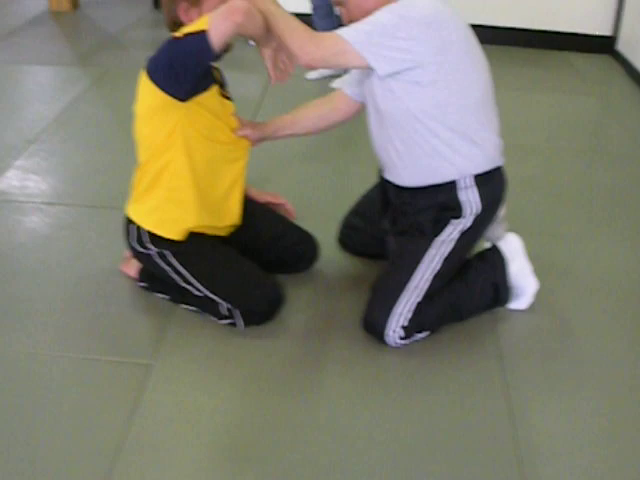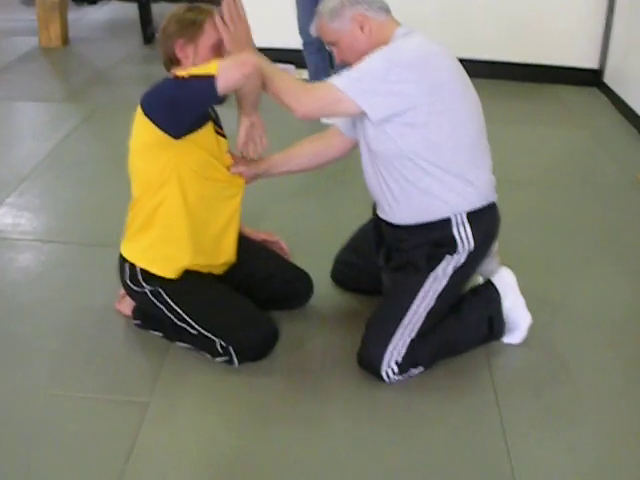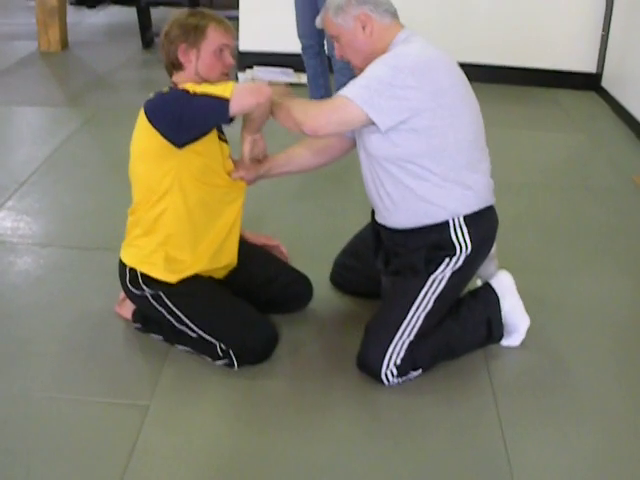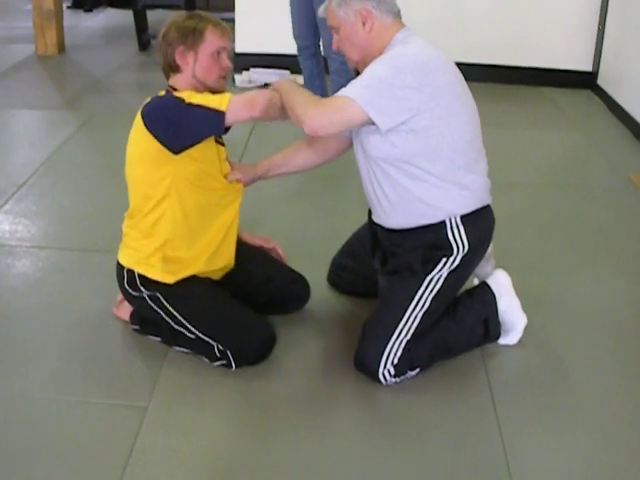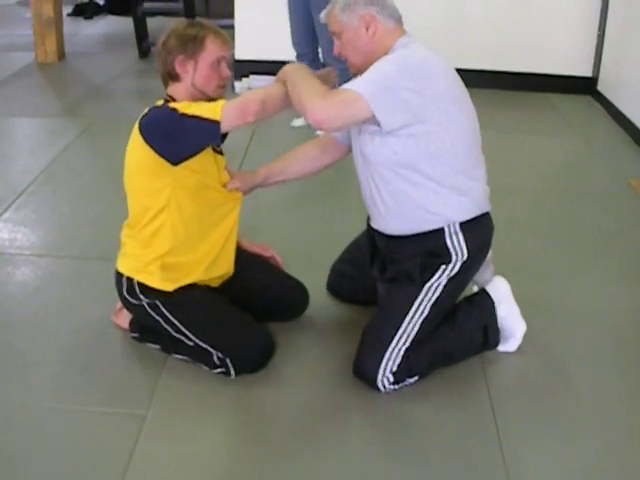
dt=0.4s
person 1, frame 1
right shoulder: (391, 31)
left elbow: (311, 51)
right elbow: (339, 104)
right wrist: (265, 130)
left hip: (457, 194)
left knee: (387, 325)
right knee: (355, 237)
left ankle: (498, 271)
person 1, frame 2
left shoulder: (404, 61)
right shoulder: (388, 66)
left elbow: (305, 103)
right elbow: (332, 141)
left wrist: (253, 60)
right wrist: (259, 168)
left hip: (451, 231)
right hip: (404, 220)
left knee: (382, 360)
right knee: (347, 273)
left ankle: (493, 304)
right ankle: (446, 278)
person 1, frame 3
left shoulder: (408, 67)
right shoulder: (392, 67)
left elbow: (317, 122)
right elbow: (333, 141)
left wrist: (275, 101)
right wrist: (260, 169)
left hip: (449, 233)
right hip: (403, 222)
left knee: (382, 363)
right knee: (346, 276)
left ankle: (493, 308)
right ankle: (444, 281)
person 1, frame 4
left shoulder: (406, 66)
right shoulder: (388, 67)
left elbow: (318, 121)
right elbow: (329, 140)
left wrist: (286, 88)
right wrist: (257, 171)
left hip: (447, 233)
right hip: (401, 222)
left knee: (379, 362)
right knee: (344, 276)
left ankle: (489, 305)
right ankle: (447, 280)
person 1, frame 5
left shoulder: (408, 68)
right shoulder: (385, 74)
left elbow: (322, 112)
right elbow: (328, 146)
left wrist: (294, 72)
right wrist: (255, 179)
left hip: (444, 240)
right hip: (399, 229)
left knee: (378, 371)
right knee: (343, 284)
left ankle: (488, 313)
right ankle: (446, 287)
person 2, frame 1
left shoulder: (209, 73)
right shoulder: (170, 63)
left wrist: (248, 194)
right wrist: (268, 42)
left hip: (217, 212)
right hip: (166, 229)
left knee: (301, 251)
right knee: (260, 303)
right ankle: (149, 268)
person 2, frame 2
left shoulder: (202, 112)
right shoulder: (163, 100)
right elbow: (242, 69)
left wrist: (242, 232)
right wrist: (249, 115)
left hip: (211, 250)
right hip: (159, 266)
left knee: (296, 289)
right knee: (255, 340)
left ankle: (203, 294)
right ankle: (143, 306)
person 2, frame 3
left shoulder: (202, 115)
right shoulder: (167, 108)
right elbow: (258, 95)
left wrist: (244, 237)
right wrist: (253, 130)
left hip: (210, 253)
right hip: (160, 269)
left knee: (296, 291)
right knee: (255, 343)
left ankle: (204, 297)
right ankle: (143, 309)
person 2, frame 4
left shoulder: (198, 116)
right shoulder: (164, 113)
right elbow: (255, 106)
left wrist: (240, 237)
left hip: (207, 255)
right hip: (157, 271)
left knee: (293, 292)
right knee: (253, 345)
left ankle: (206, 298)
right ankle: (140, 311)
person 2, frame 5
left shoulder: (200, 126)
right shoulder: (162, 123)
right elbow: (249, 109)
left wrist: (239, 245)
left hip: (207, 263)
right hip: (156, 279)
left knee: (292, 299)
right knee: (252, 351)
left ankle: (208, 306)
right ankle: (142, 318)
